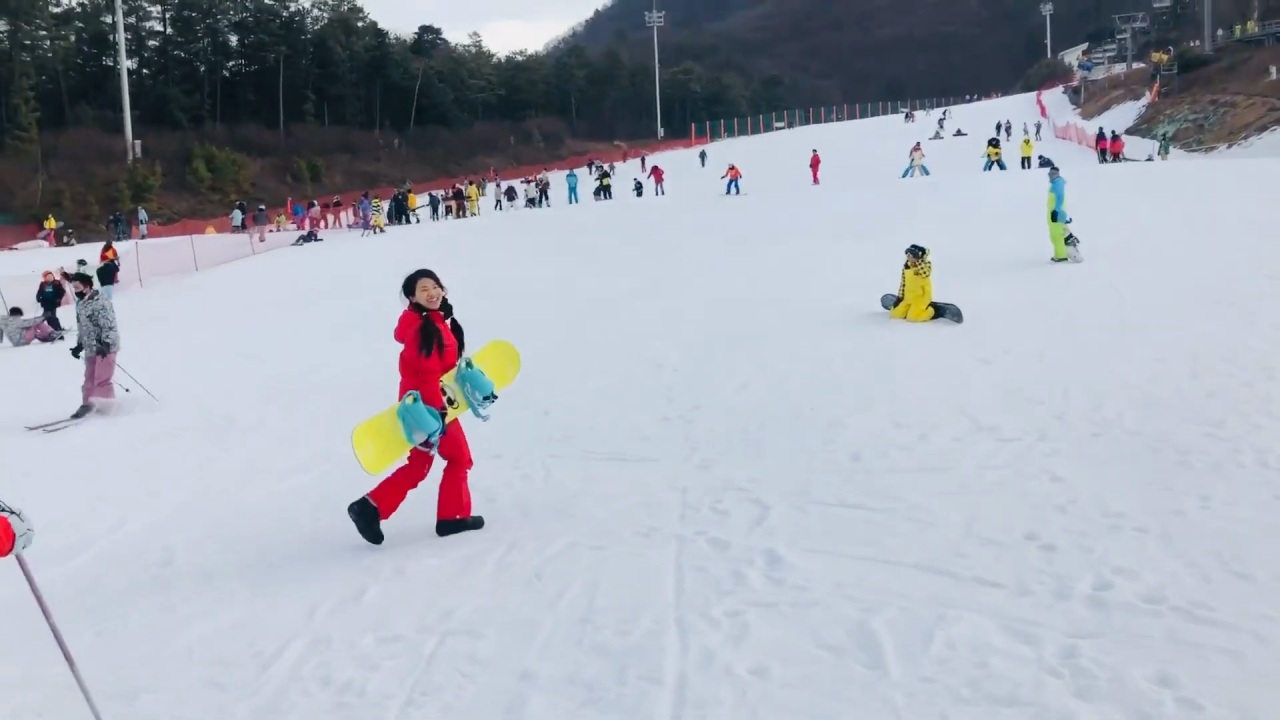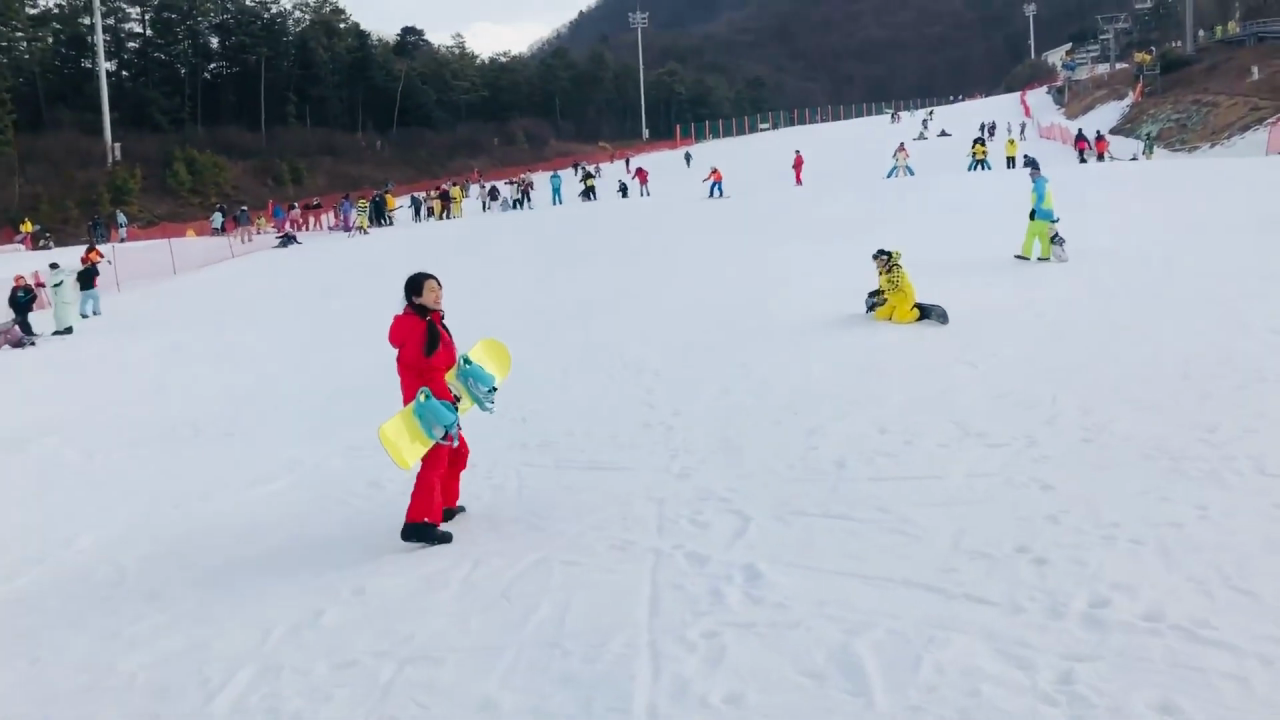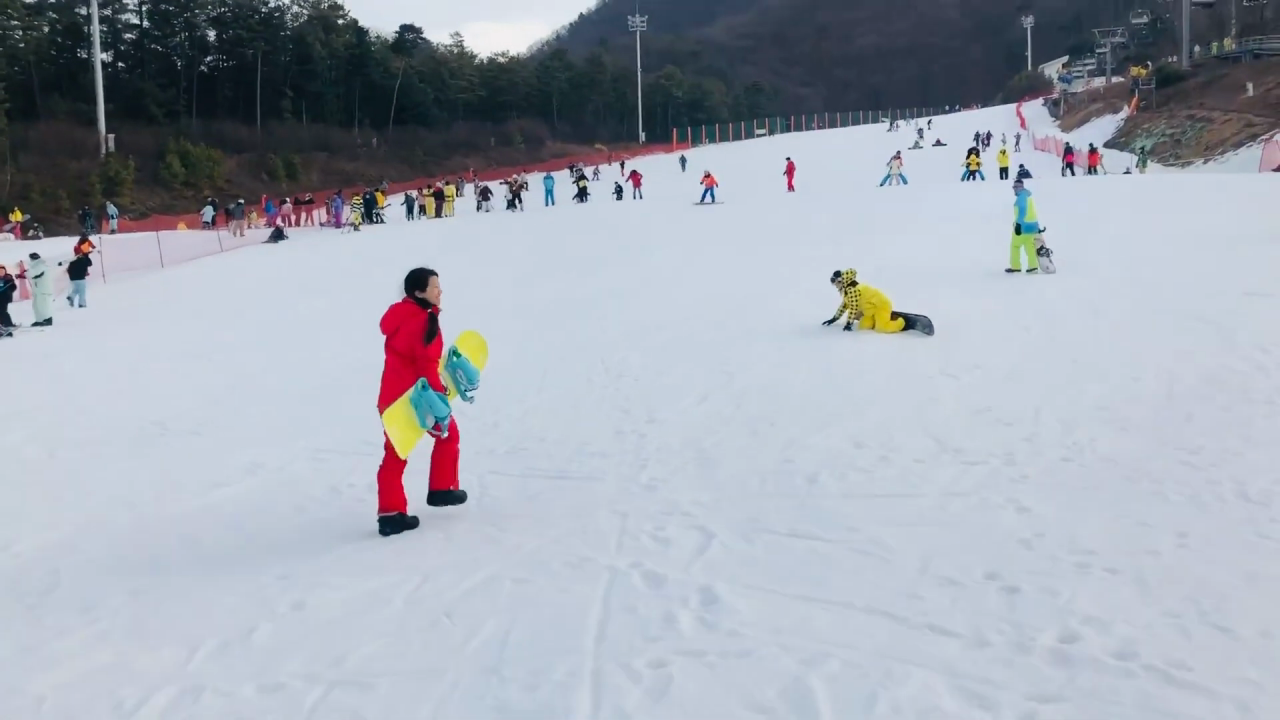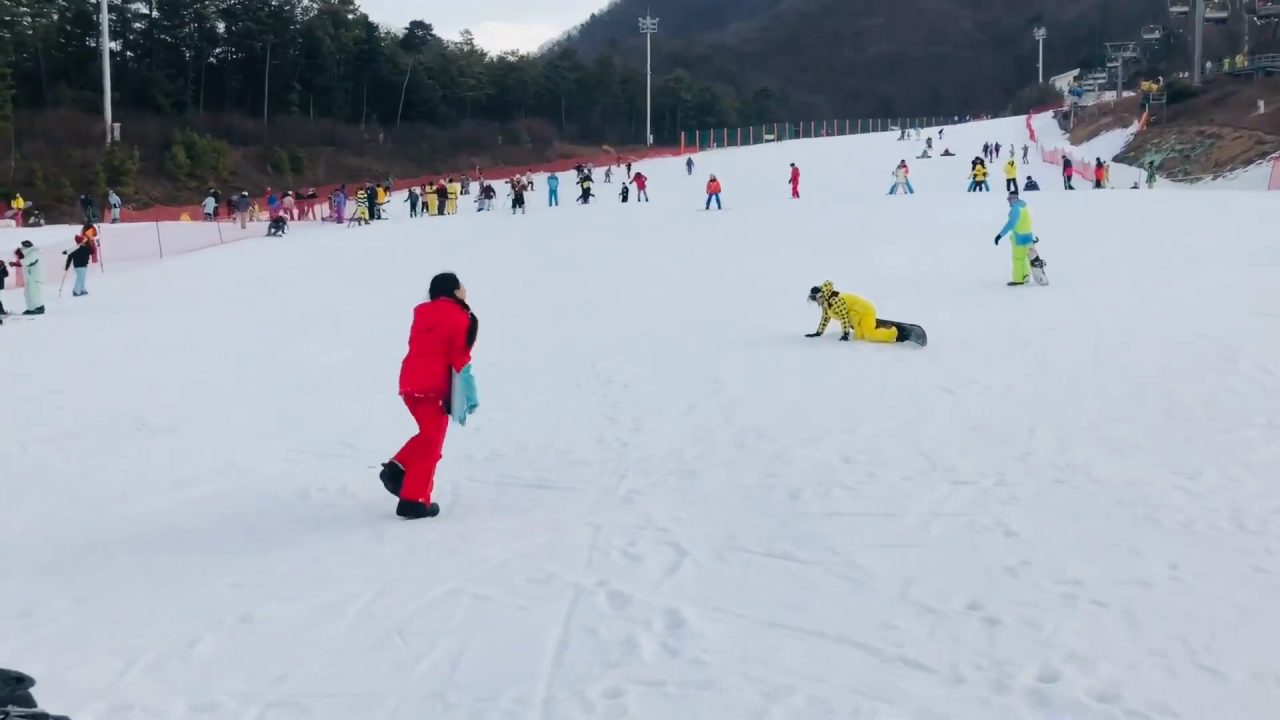
dt=0.4s
person 1, frame 1
left shoulder: (439, 321)
right shoulder: (423, 327)
left elbow: (447, 364)
right elbow: (427, 373)
right wrist: (437, 408)
left hip: (435, 403)
right hip: (427, 407)
left knee: (417, 466)
right knee: (460, 458)
left ankle: (369, 507)
right ankle: (453, 517)
person 1, frame 2
left shoulder: (421, 324)
right shoulder: (425, 328)
right elbow: (433, 372)
right wrist: (447, 403)
left knee: (457, 451)
right knee: (435, 464)
left ankle: (443, 506)
right ankle: (419, 523)
person 1, frame 3
left shoulder: (400, 318)
right shoulder: (425, 321)
right elbow: (426, 363)
right wrist: (438, 394)
left hip: (391, 398)
left knee: (394, 456)
right knee: (447, 436)
left ankle: (390, 514)
right ankle: (442, 490)
person 1, frame 4
left shoulder: (423, 314)
right shoulder: (461, 319)
right elbow: (460, 359)
right wrist: (461, 393)
left hip: (409, 384)
right hip: (432, 387)
left knee: (428, 434)
right knee: (431, 442)
left ankle: (396, 468)
right ankle: (413, 501)
